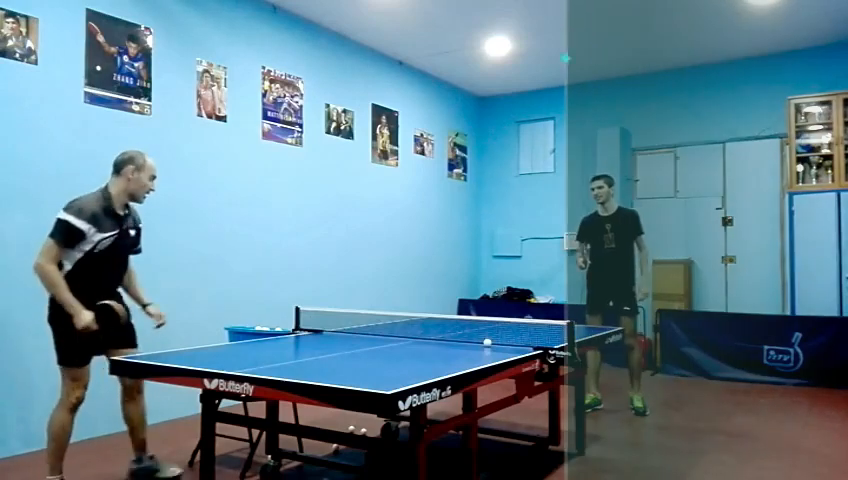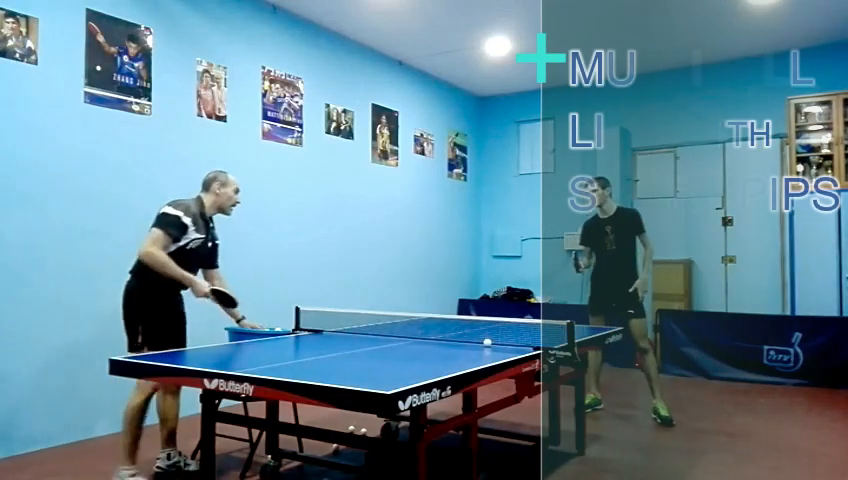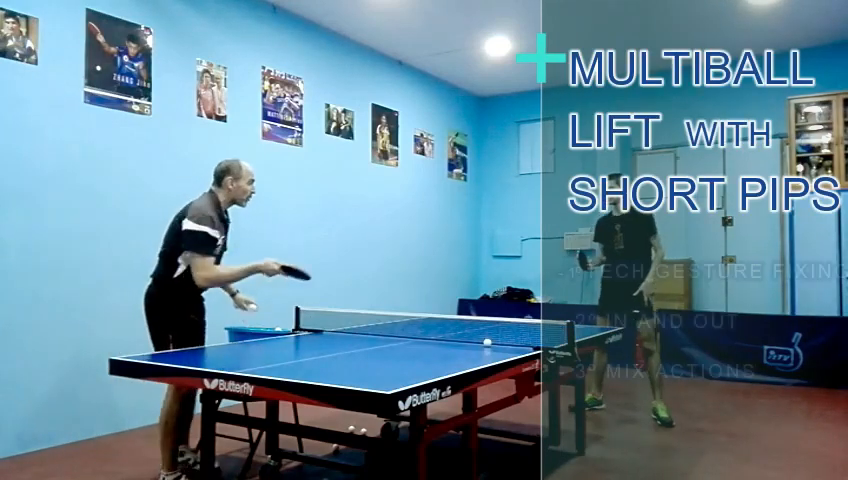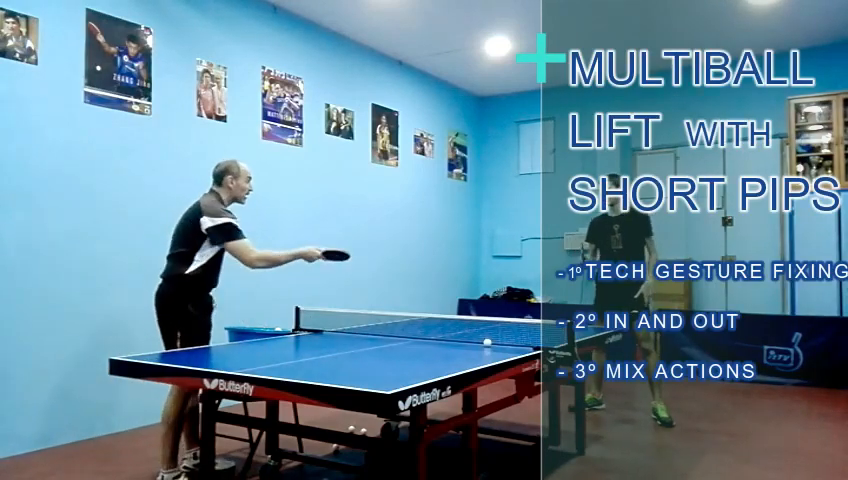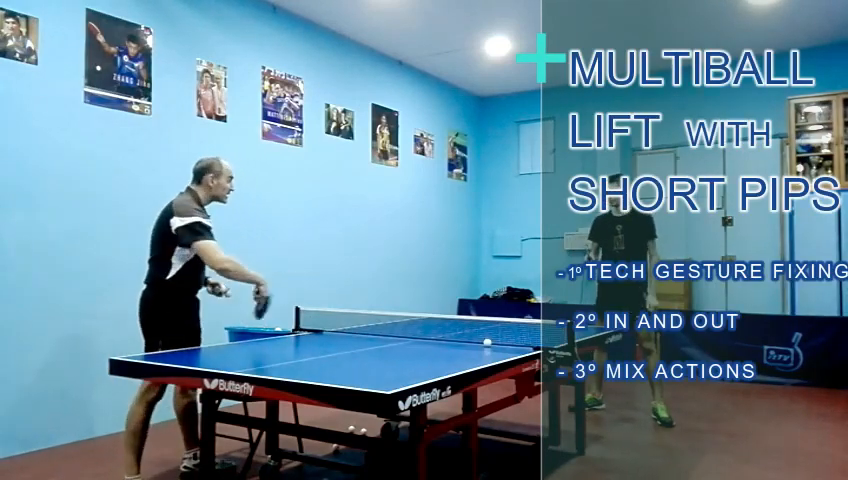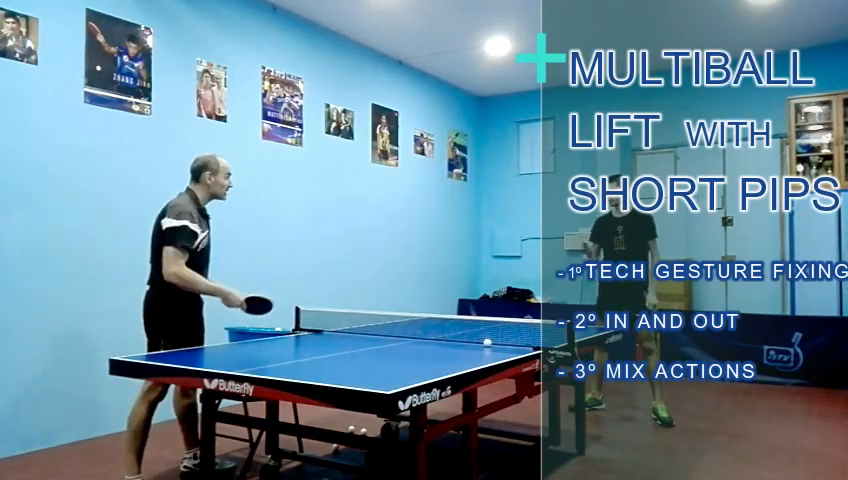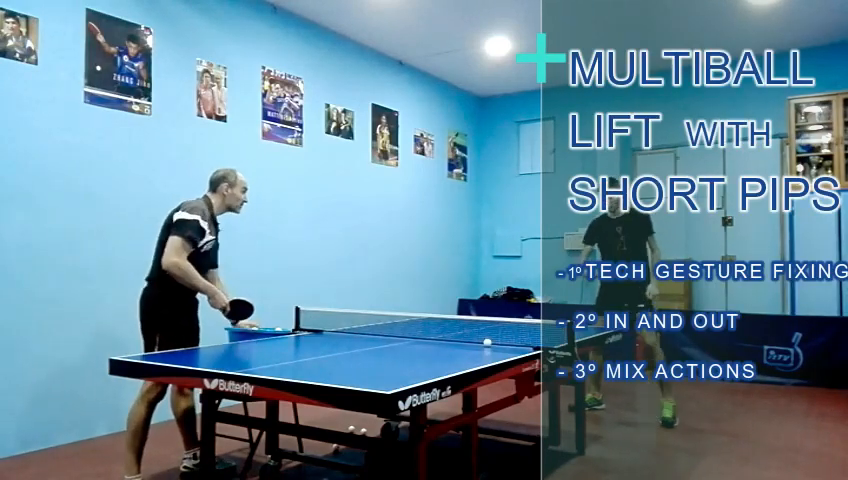
dt=0.7s
person 1, frame 1
left shoulder: (131, 220)
right shoulder: (82, 212)
right elbow: (44, 264)
left wrist: (146, 305)
right wrist: (77, 311)
left hip: (108, 308)
right hip: (74, 312)
left knee: (132, 382)
right knee: (74, 395)
person 1, frame 2
left shoulder: (209, 231)
right shoulder: (180, 211)
left elbow: (215, 283)
right elbow: (148, 252)
left wrist: (240, 320)
right wrist: (191, 281)
left hip: (171, 302)
right hip: (145, 300)
left knee: (173, 380)
right knee: (150, 381)
left ankle: (168, 455)
person 1, frame 3
left shoulder: (218, 215)
right shoulder: (201, 216)
right elbow: (204, 276)
left wrist: (234, 293)
right wrist: (256, 268)
left hip: (187, 303)
right hip: (168, 304)
right knee: (180, 385)
left ankle: (182, 452)
person 1, frame 4
left shoulder: (208, 209)
right shoulder: (214, 212)
right elbow: (253, 259)
right wrist: (300, 253)
left hip: (190, 301)
right hip: (180, 302)
right knee: (184, 383)
person 1, frame 5
left shoulder: (193, 210)
right shoulder: (186, 210)
right elbow: (220, 262)
left wrist: (207, 282)
right wrist: (257, 280)
left hip: (182, 306)
right hip: (163, 307)
right knee: (153, 388)
person 1, frame 6
left shoulder: (198, 212)
right shoulder: (181, 212)
right elbow: (173, 272)
left wrist: (216, 291)
right wrist: (222, 292)
left hip: (187, 309)
right hip: (167, 310)
left knee: (188, 382)
right knee: (156, 386)
person 1, frame 7
left shoulder: (210, 224)
right shoulder: (193, 212)
left elbow: (212, 277)
right elbow: (171, 262)
left wrist: (235, 318)
right wrist: (211, 292)
left hip: (183, 308)
right hip: (163, 306)
left knee: (184, 382)
right knee: (154, 387)
person 2, frame 1
left shoulder: (630, 217)
right shoulder: (588, 222)
left elbow: (642, 250)
right elbow: (580, 251)
left wrist: (643, 281)
right wrist: (580, 260)
left hip: (624, 285)
right hip: (596, 286)
left knee: (630, 342)
left ankle: (636, 395)
right ankle: (593, 394)
person 2, frame 2
left shoulder: (630, 216)
right shoulder: (590, 225)
left elbow: (648, 247)
left wrist: (643, 277)
right wrist: (582, 263)
left hip: (628, 287)
right hip: (600, 288)
left knee: (643, 344)
left ankle: (658, 402)
right ankle: (594, 395)
person 2, frame 3
left shoulder: (643, 217)
right shoulder: (603, 223)
left elbow: (659, 251)
left wrist: (650, 279)
right wrist: (592, 263)
left hip: (637, 289)
right hip: (610, 290)
left knee: (649, 345)
left ankle: (658, 404)
right ankle: (595, 396)
person 2, frame 4
left shoulder: (639, 218)
right shoulder: (597, 223)
left elbow: (652, 252)
right elbow: (592, 255)
left wrist: (649, 280)
right wrist: (587, 262)
left hip: (634, 290)
right hip: (606, 291)
left knee: (647, 345)
right knee: (599, 343)
left ankle: (657, 404)
right ankle: (595, 395)
person 2, frame 5
left shoulder: (643, 219)
right shoulder: (600, 222)
left elbow: (653, 256)
right elbow: (593, 253)
left wrist: (651, 292)
right wrist: (592, 259)
left hip: (636, 291)
right hip: (608, 291)
left knee: (649, 345)
right knee: (600, 343)
left ankle: (658, 404)
right ankle: (595, 395)
person 2, frame 6
left shoulder: (643, 219)
right shoulder: (601, 223)
left elbow: (654, 256)
right elbow: (594, 256)
left wrist: (652, 290)
right wrist: (590, 257)
left hip: (637, 291)
right hip: (609, 291)
left knee: (650, 345)
right knee: (600, 342)
left ankle: (658, 404)
right ankle: (594, 395)
person 2, frame 7
left shoulder: (640, 218)
right shoulder: (597, 225)
left elbow: (655, 251)
right elbow: (584, 257)
left wrist: (653, 282)
left hip: (638, 289)
right hip: (610, 290)
left knee: (651, 343)
left ankle: (667, 402)
right ankle: (595, 395)
